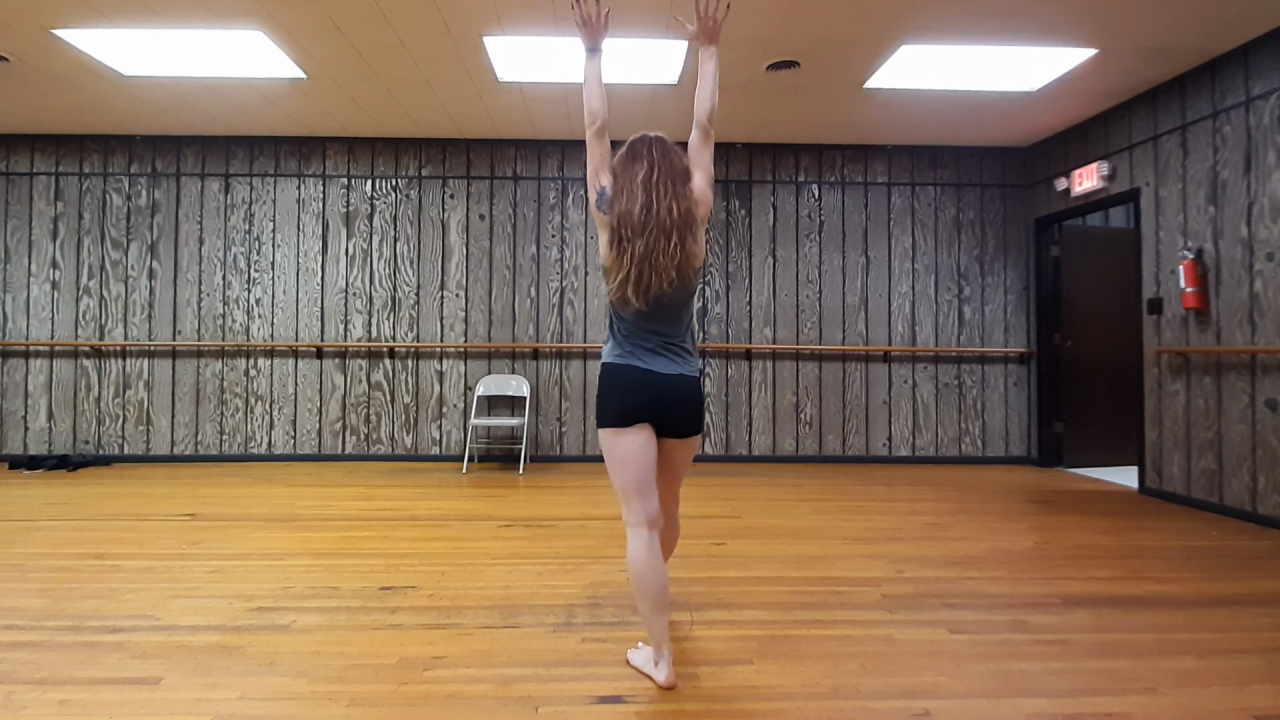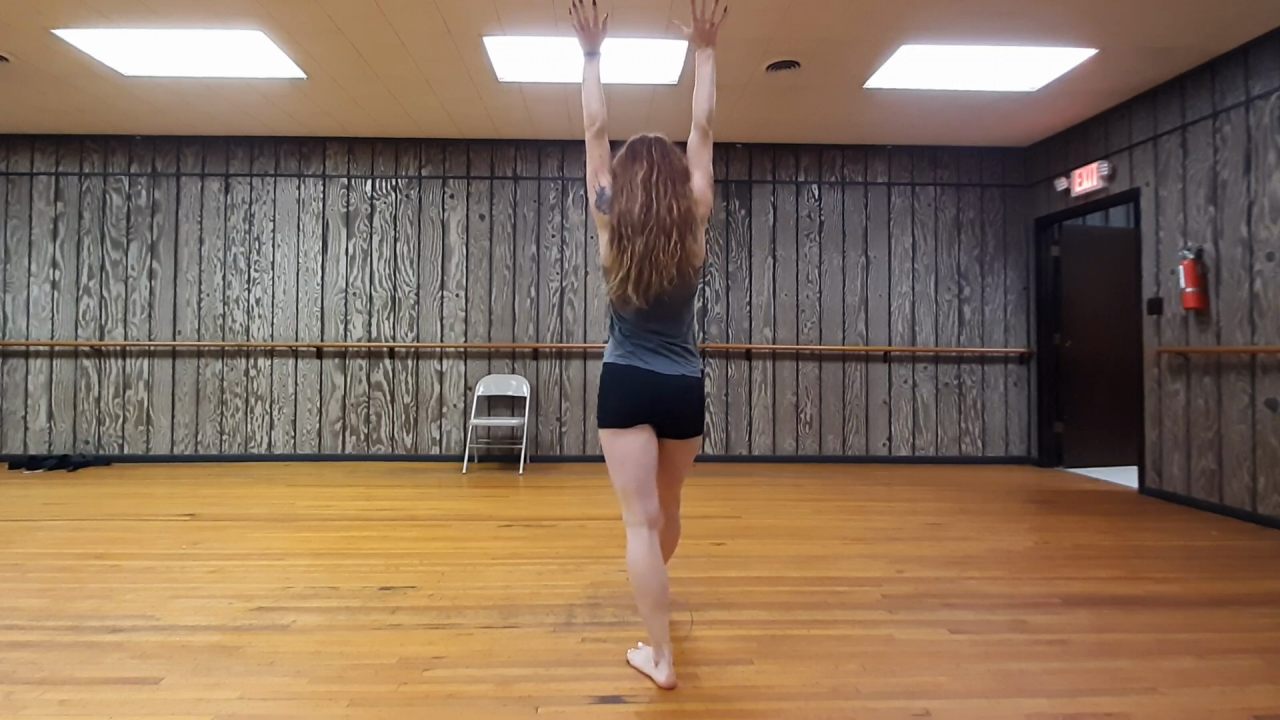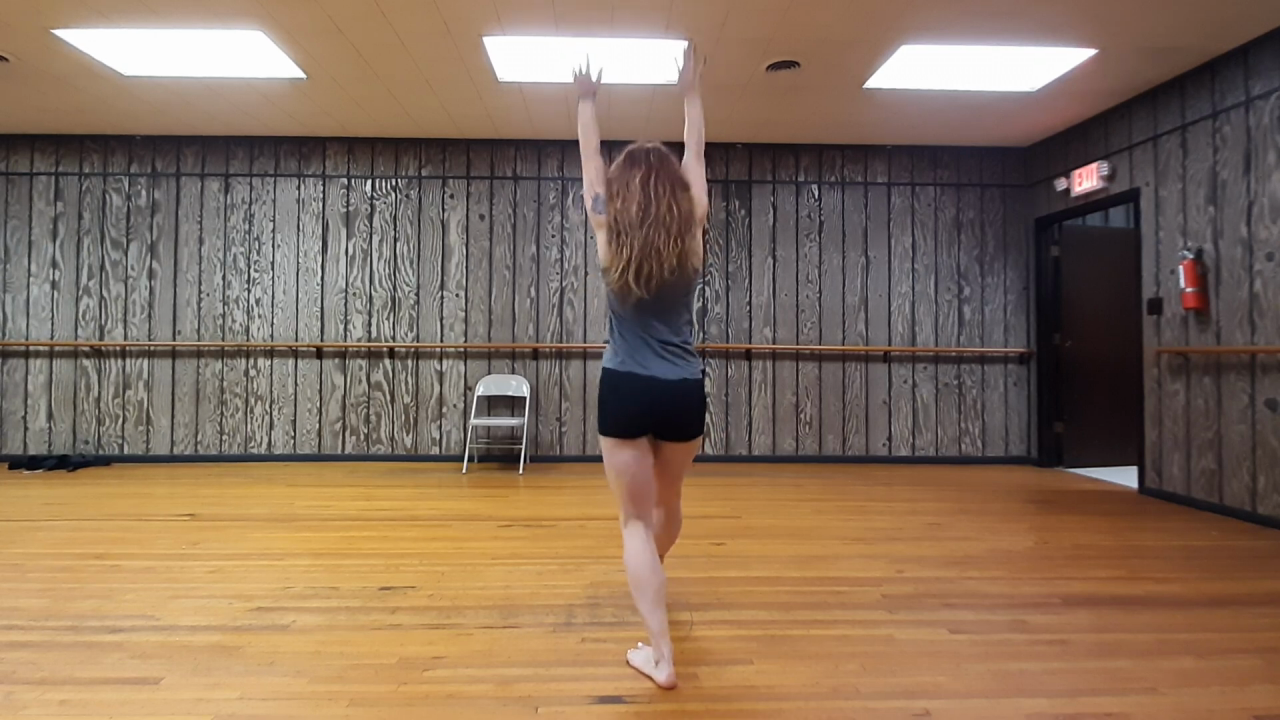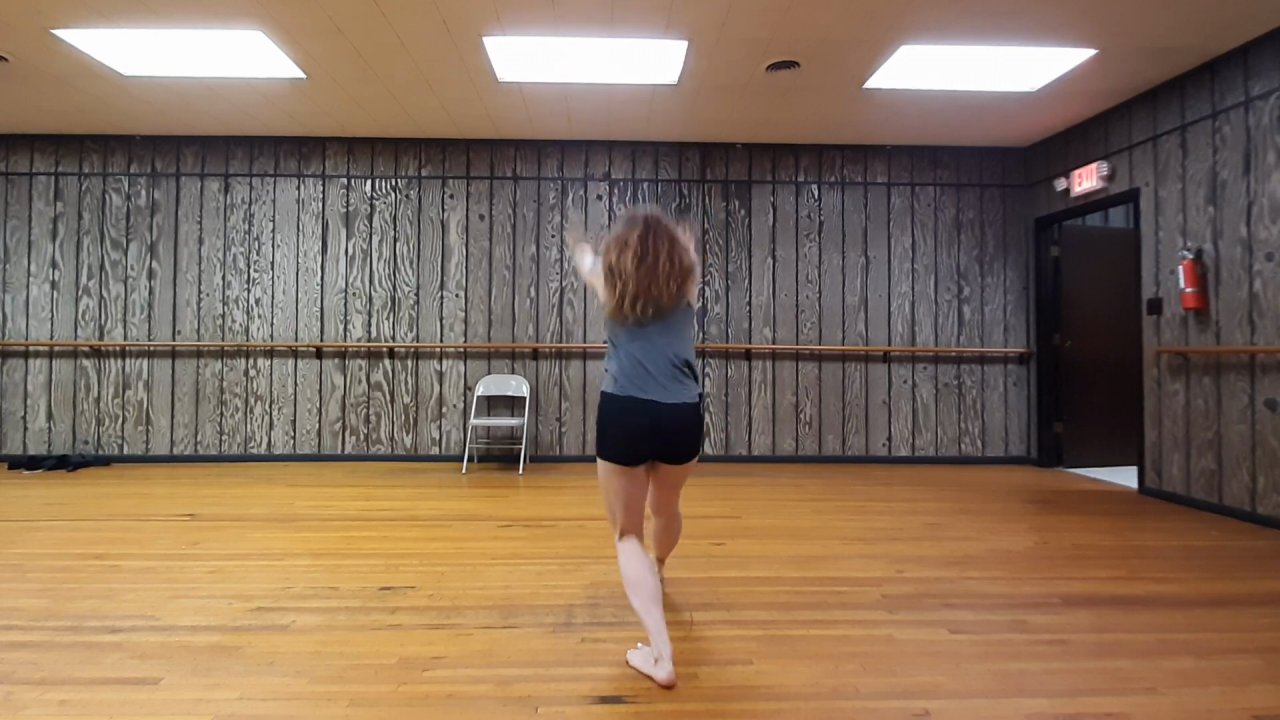
dt=0.3s
person 1, frame 1
left shoulder: (610, 227)
right shoulder: (692, 227)
left elbow: (595, 130)
right elbow: (704, 131)
left hip: (625, 387)
right hip: (683, 389)
left knee: (641, 521)
right knee: (667, 510)
left ankle: (660, 655)
right ankle: (653, 588)
person 1, frame 2
left shoulder: (612, 229)
right shoulder: (694, 229)
left elbow: (594, 133)
right elbow: (703, 133)
left hip: (626, 387)
right hip: (684, 390)
left knee: (642, 522)
right knee: (666, 513)
left ankle: (660, 656)
right ankle: (654, 592)
person 1, frame 3
left shoulder: (612, 234)
right shoulder: (689, 235)
left elbow: (590, 158)
right elbow: (695, 156)
left wrist: (586, 99)
right wrist: (692, 95)
left hip: (625, 392)
right hip: (684, 393)
left knee: (637, 524)
right knee: (667, 506)
left ankle: (660, 656)
right ankle: (650, 575)
person 1, frame 4
left shoulder: (610, 280)
right shoulder: (685, 282)
left elbow: (586, 264)
left wrist: (582, 255)
right wrist: (683, 241)
left hip: (624, 413)
right hip: (682, 416)
left knee: (628, 534)
right knee: (666, 505)
left ankle: (660, 654)
right ankle: (655, 572)
